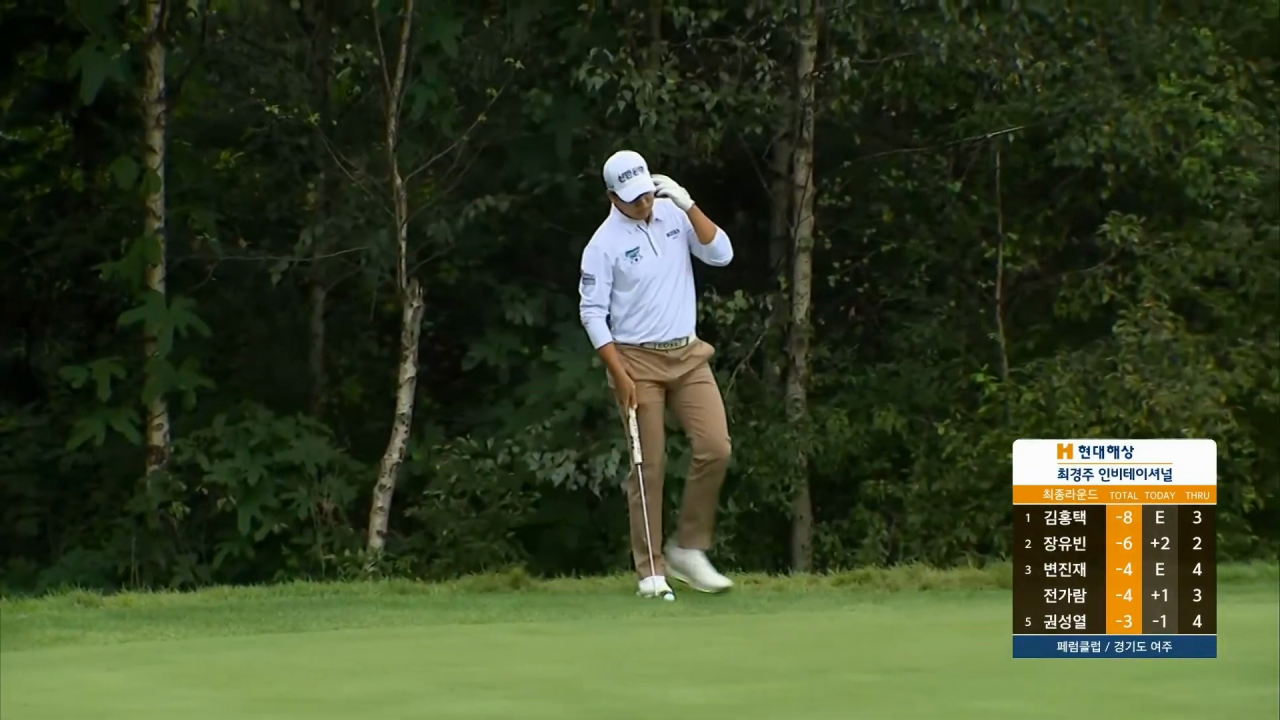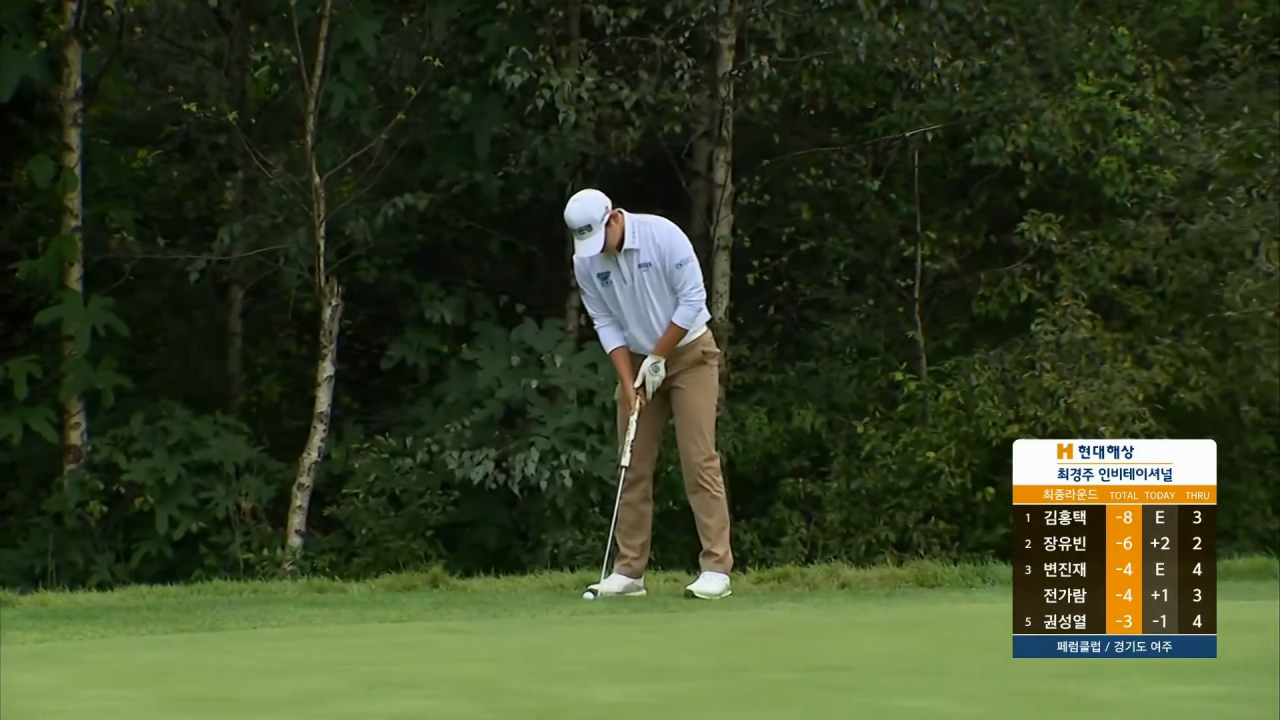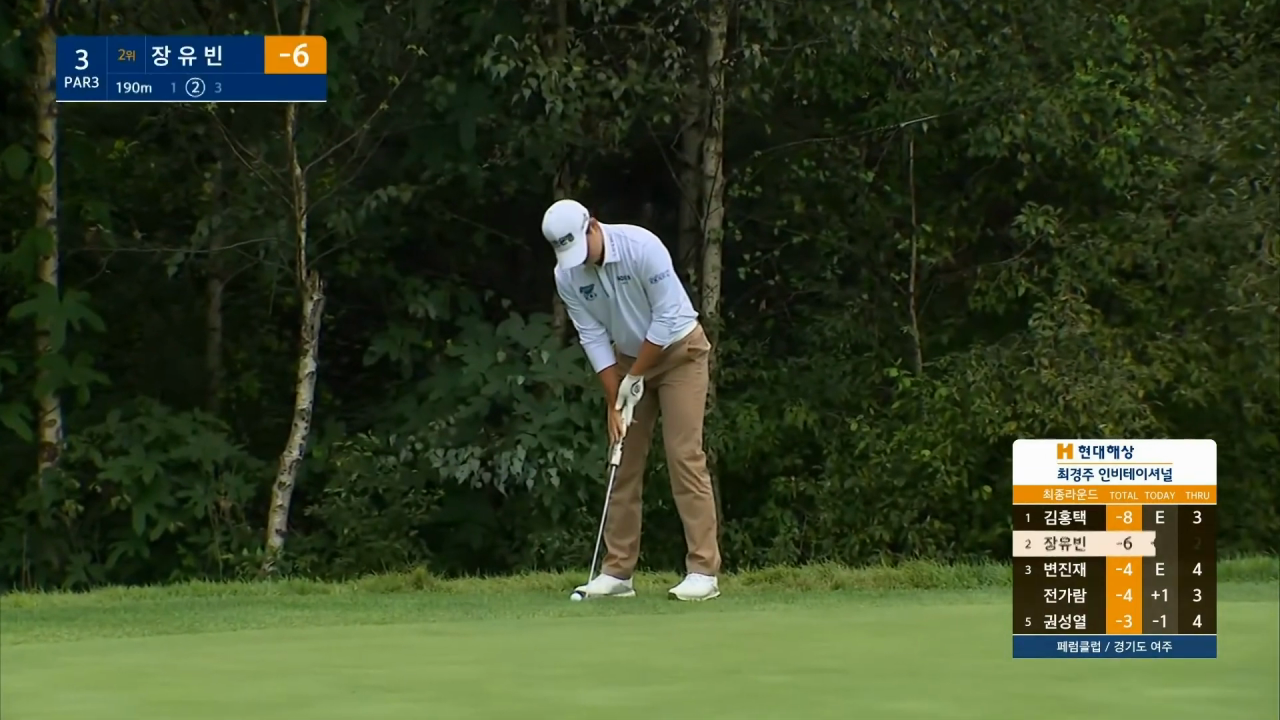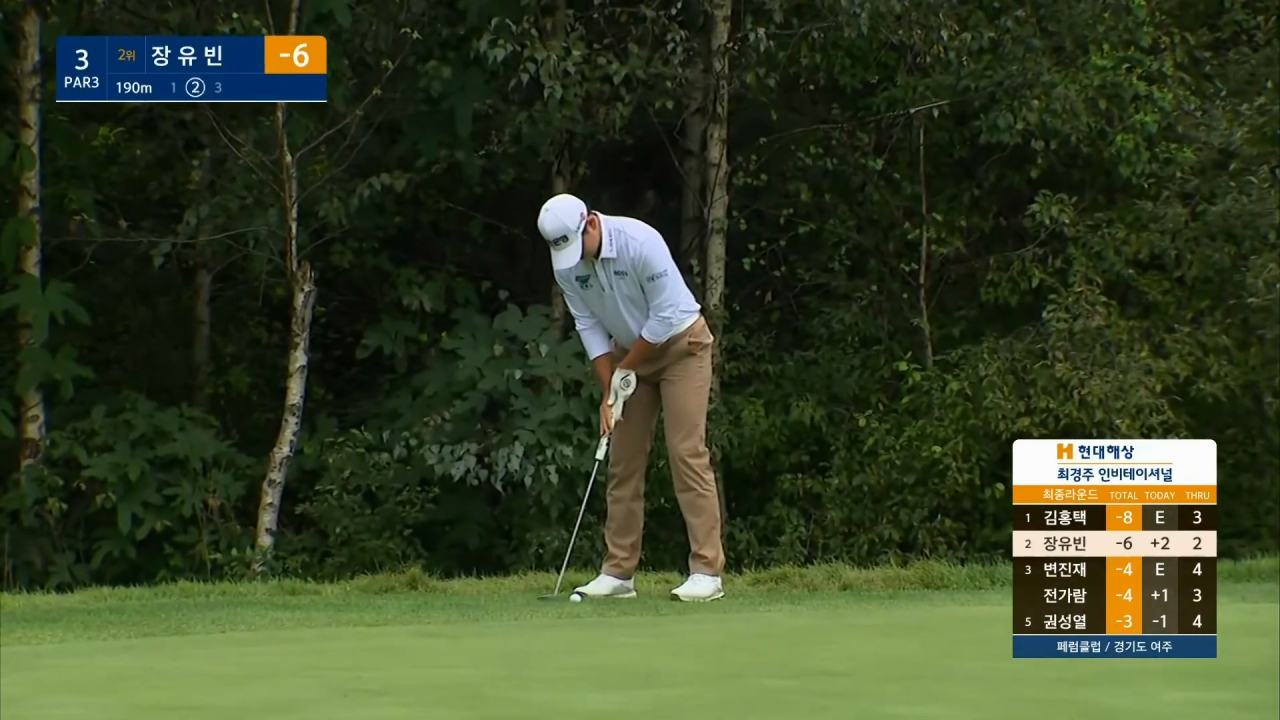
dt=1s
person 1, frame 1
left shoulder: (674, 214)
right shoulder: (604, 243)
left elbow: (721, 255)
right elbow: (592, 314)
left wrist: (688, 203)
right wrist: (621, 375)
left hip: (688, 355)
right hip: (637, 360)
left knee: (715, 450)
right knee: (649, 466)
left ankle: (688, 549)
right ankle: (650, 568)
person 1, frame 2
left shoulder: (663, 235)
right shoulder: (585, 262)
left elbow: (693, 300)
right elbow: (606, 324)
left wrist: (658, 357)
right wrist: (627, 380)
left hip: (689, 355)
right hip: (637, 363)
left knee: (699, 458)
right knee: (634, 466)
left ankle: (716, 569)
right ankle: (629, 570)
person 1, frame 3
left shoulder: (642, 246)
right shoulder: (566, 275)
left elbow: (668, 318)
right elbow: (593, 338)
left wrist: (635, 377)
right wrist: (614, 402)
left hip: (679, 351)
right hip: (627, 358)
left knee: (684, 456)
right knee: (624, 462)
left ankle: (703, 570)
right ankle: (618, 571)
person 1, frame 4
left shoulder: (641, 242)
right shoulder: (564, 263)
left elbow: (665, 317)
right elbow: (588, 326)
left wrist: (625, 371)
right wrist: (608, 391)
left hip: (680, 344)
right hip: (627, 352)
left knee: (686, 452)
right knee: (623, 460)
left ankle: (706, 570)
right ankle: (618, 571)
